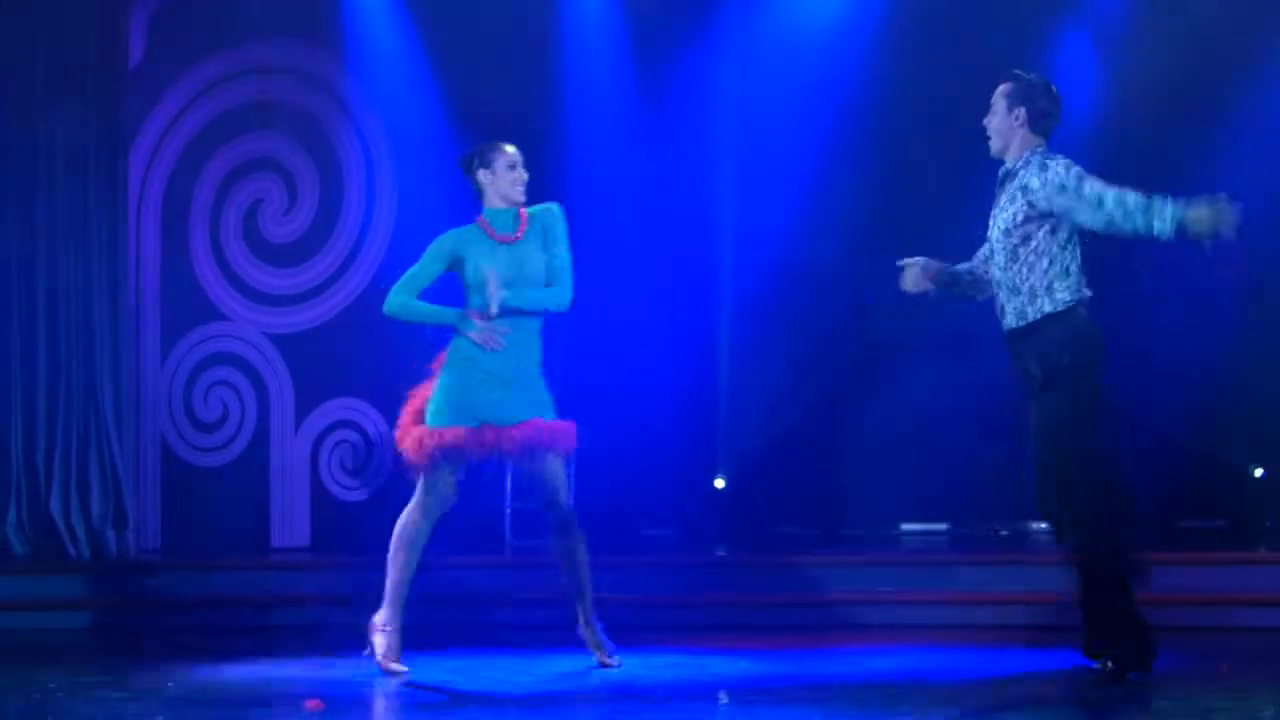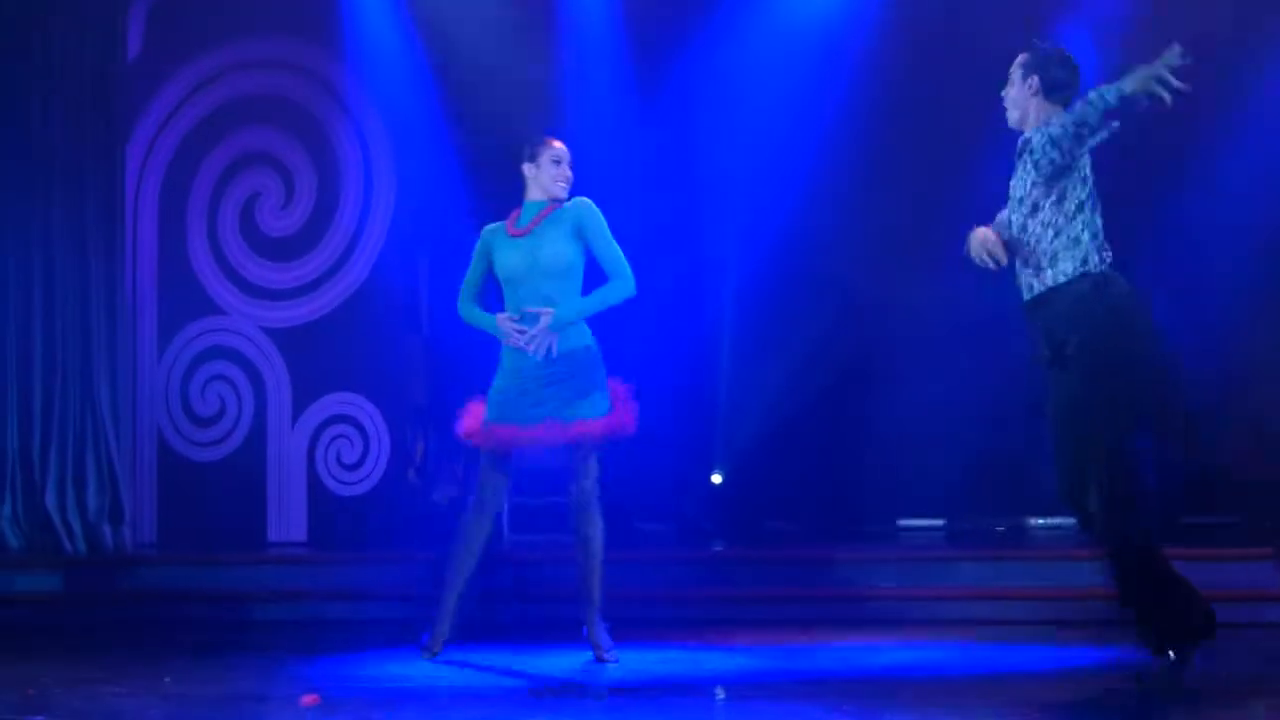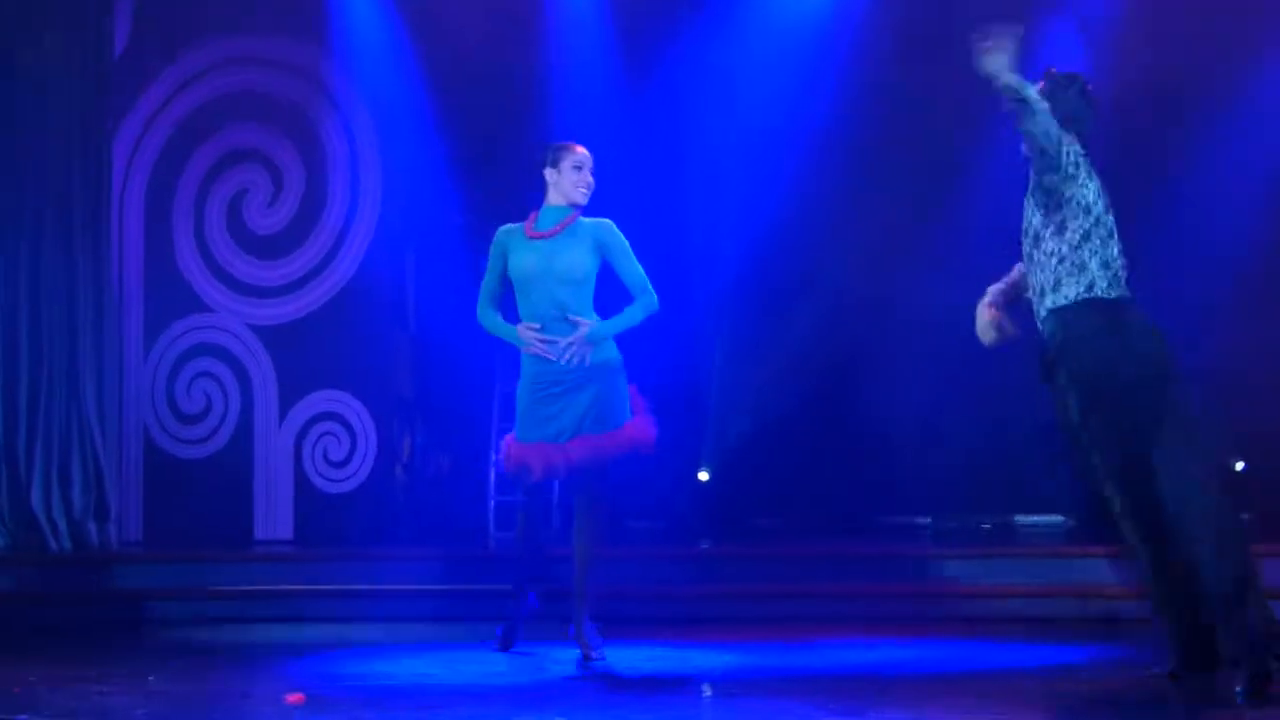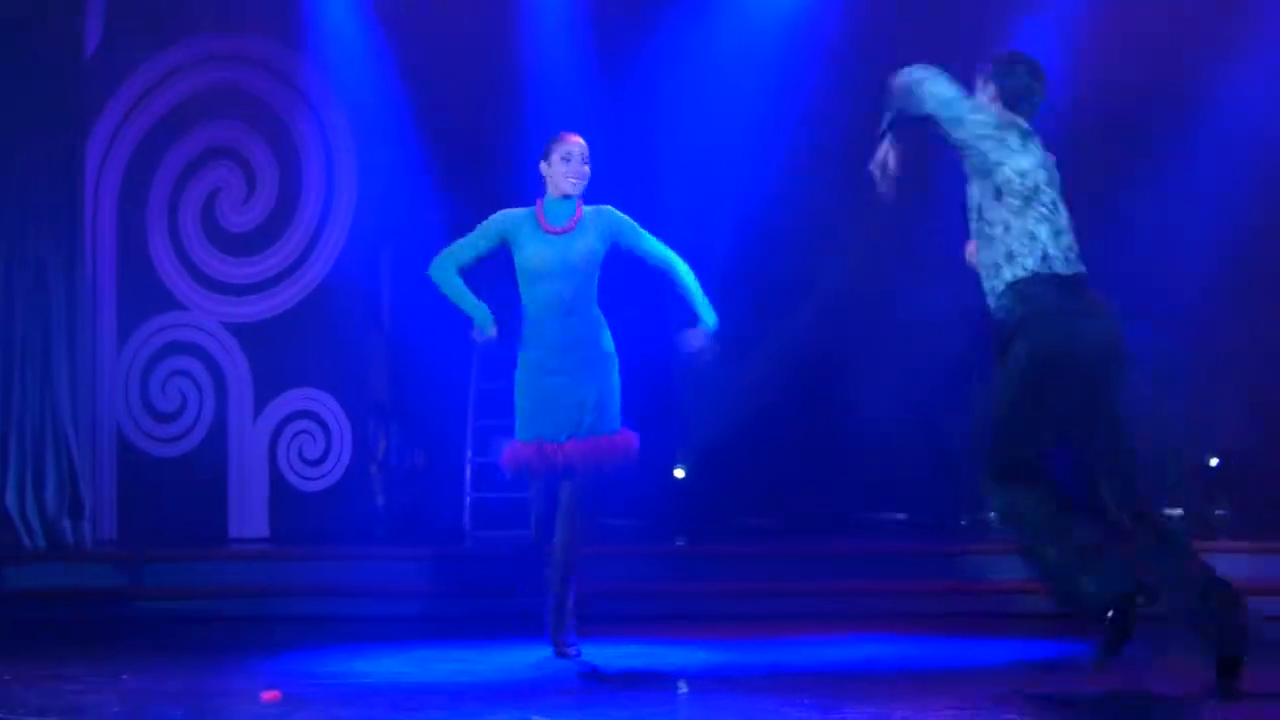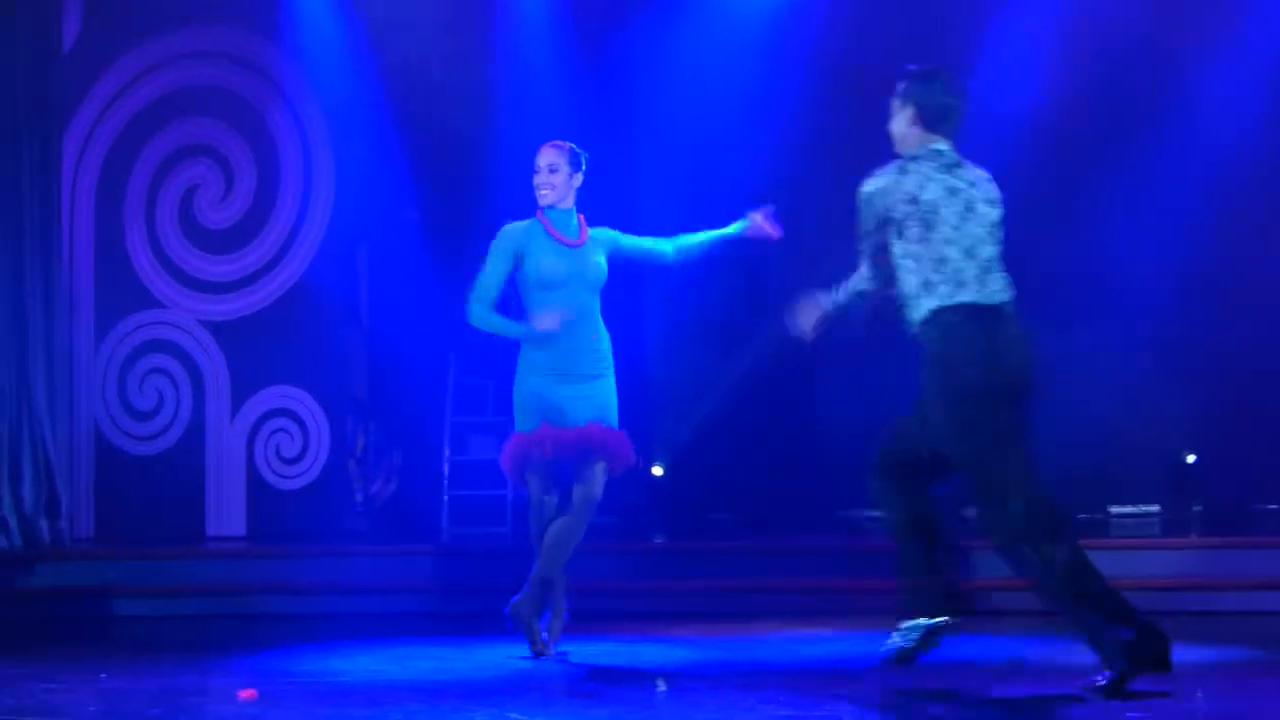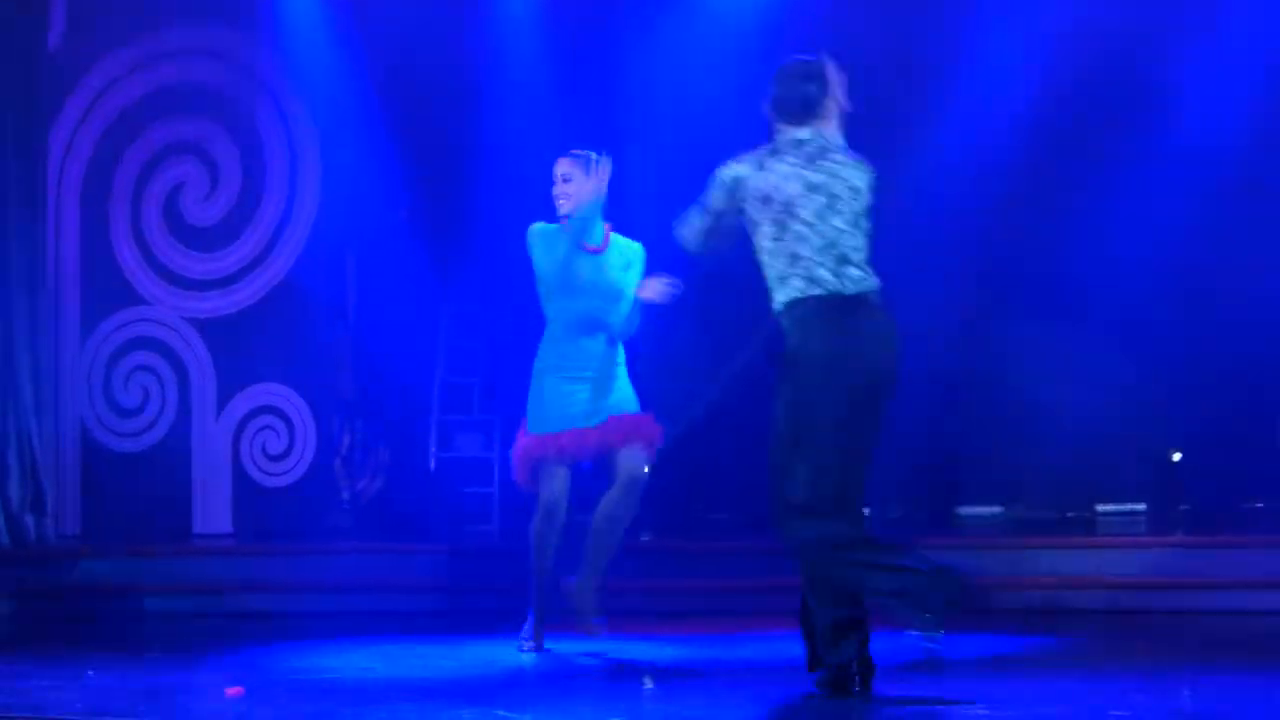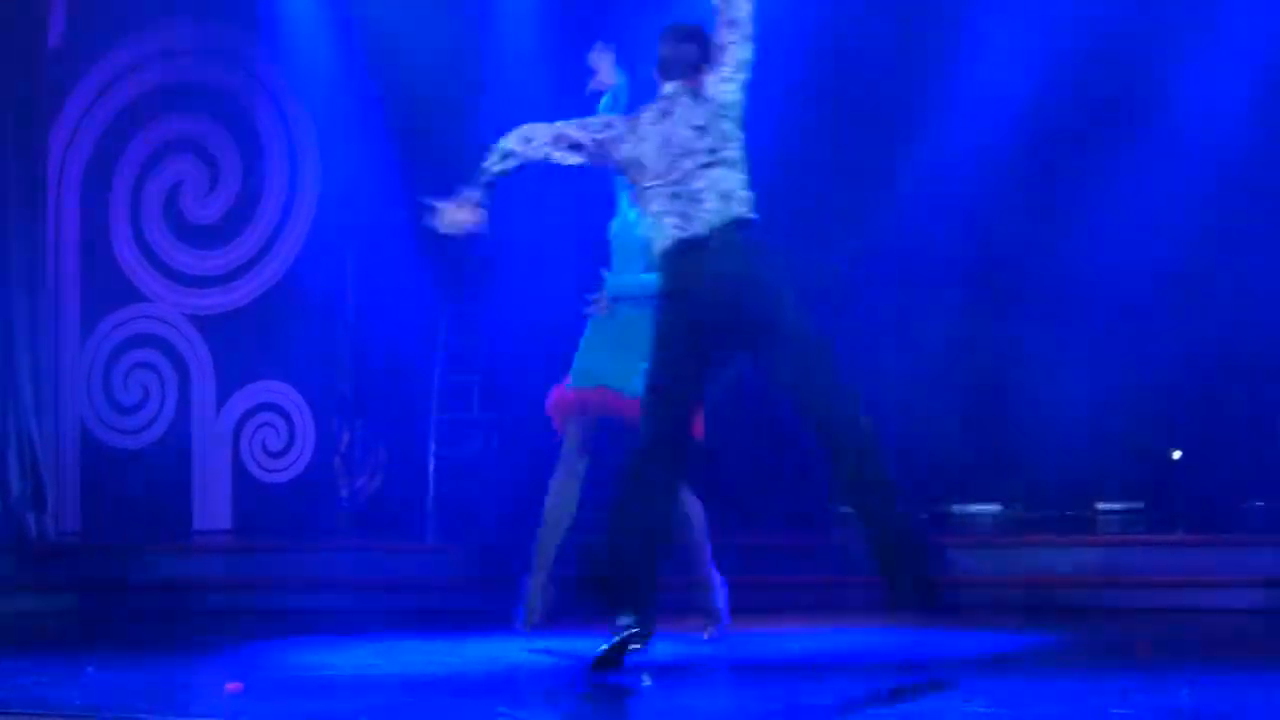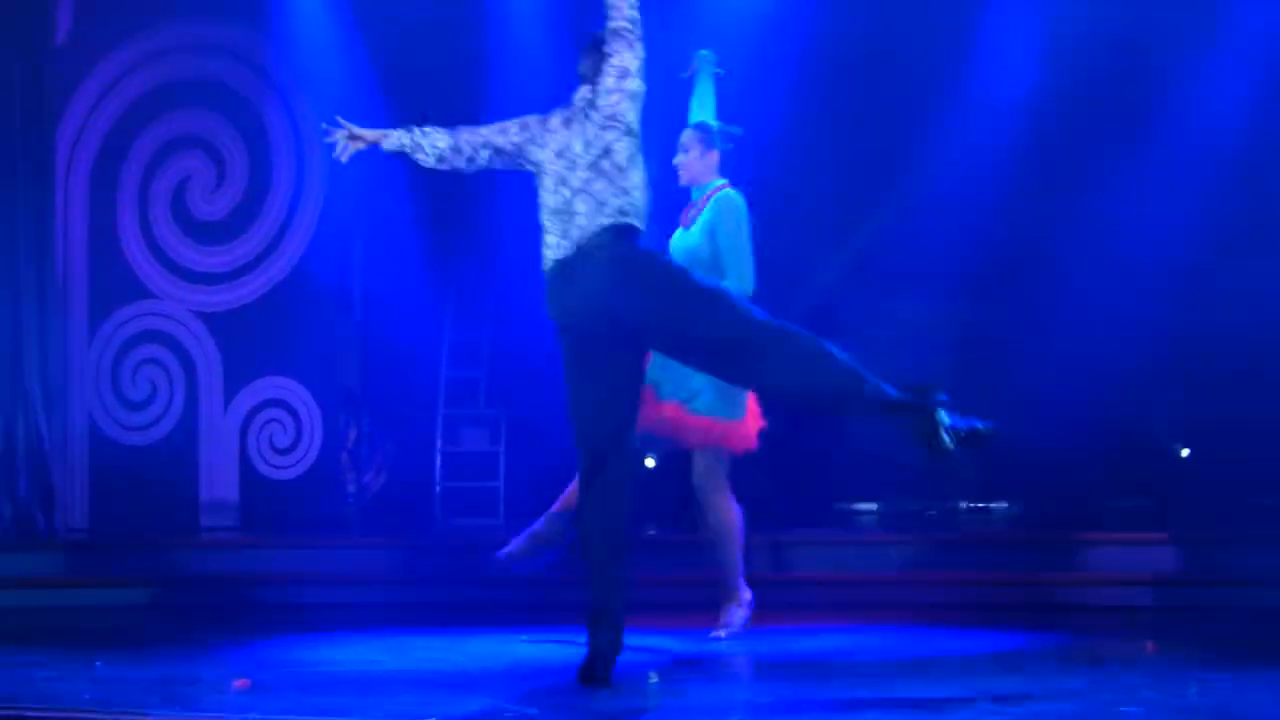
dt=0.2s
person 1, frame 1
left shoulder: (1042, 175)
right shoulder: (1014, 190)
left elbow: (1109, 204)
right elbow: (986, 275)
left wrist: (1182, 214)
right wrist: (937, 272)
left hip: (1064, 351)
right hip: (1047, 356)
left knee: (1075, 494)
right knee: (1077, 487)
left ankle: (1119, 643)
person 1, frame 2
left shoulder: (1048, 143)
right shoulder: (1035, 161)
left elbow: (1076, 121)
right elbow: (1014, 232)
left wrist: (1129, 88)
right wrist: (985, 234)
left hip: (1088, 323)
right hip: (1089, 322)
left knee: (1094, 479)
left ankle: (1175, 621)
person 1, frame 3
left shoulder: (1058, 159)
right shoulder: (1060, 184)
left elbow: (1038, 125)
right elbow: (1036, 271)
left wrist: (1010, 81)
right wrist: (993, 297)
left hip: (1096, 348)
right hip: (1119, 344)
left knee: (1140, 506)
right knee: (1186, 493)
left ankle: (1200, 650)
person 1, frame 4
left shoulder: (990, 139)
right shoulder: (1031, 154)
left elbow: (925, 87)
left wrist: (890, 131)
left hip: (1046, 330)
right hip: (1083, 323)
left knee: (1010, 477)
right knee: (1118, 485)
left ankle: (1110, 591)
right ankle: (1215, 621)
person 1, frame 5
left shoulder: (884, 187)
right shoulder: (980, 183)
left elbow: (878, 274)
left wrist: (826, 303)
left hip: (962, 354)
right hip: (1000, 347)
left knee: (1015, 510)
right knee: (896, 467)
left ankle: (1129, 640)
right ankle: (929, 603)
person 1, frame 6
left shoulder: (744, 173)
right shoulder: (855, 169)
left elbow: (693, 236)
right wrist: (835, 120)
left hip: (819, 342)
right hip: (870, 332)
left knee: (812, 506)
right knee: (830, 498)
right ankle: (840, 656)
person 1, frame 7
left shoulder: (625, 131)
right shoulder: (718, 101)
left elbow: (530, 140)
left wrist: (475, 193)
left hip: (689, 291)
right hip: (746, 268)
left knee: (656, 452)
right knee: (832, 416)
left ankle: (630, 611)
right ankle: (910, 573)
person 1, frame 8
left shoulder: (539, 131)
right shoulder: (613, 109)
left elbow: (453, 144)
left wrist: (379, 137)
left hip: (576, 302)
right hip: (622, 273)
left knee: (604, 474)
right knee: (765, 345)
left ankle: (602, 641)
right ankle: (915, 412)
person 2, frame 1
left shoulder: (548, 218)
right shoulder: (458, 241)
left elbow: (560, 297)
right elbow: (396, 302)
left wrist: (505, 300)
right wrist: (463, 318)
left hip: (524, 384)
right hip: (469, 381)
left knee: (561, 497)
right knee: (432, 499)
left ankle: (587, 620)
right ankle: (386, 621)
person 2, frame 2
left shoulder: (581, 214)
right shoulder: (492, 237)
left elbow: (625, 283)
right elbow: (466, 304)
left wrist: (562, 317)
right wrist: (496, 324)
left hip: (577, 368)
right hip: (517, 376)
left knee: (585, 493)
right knee: (487, 494)
left ankle: (593, 617)
right ankle: (447, 610)
person 2, frame 3
left shoulder: (599, 232)
right shoulder: (508, 237)
left elbow: (647, 301)
right elbow: (484, 310)
left wrist: (598, 332)
right wrist: (515, 333)
left hip: (596, 376)
right hip: (539, 381)
left knee: (587, 496)
right knee: (534, 495)
left ankle: (582, 616)
right ankle: (522, 596)
person 2, frame 4
left shoulder: (606, 221)
right shoulder: (512, 223)
left elbow: (670, 263)
right elbow: (442, 266)
left wrist: (706, 317)
right wrist: (479, 314)
left hip: (593, 367)
right hip: (539, 368)
left knee: (575, 493)
right knee: (549, 487)
left ankle: (560, 609)
right ankle: (557, 595)
person 2, frame 5
left shoulder: (601, 240)
right shoulder: (517, 236)
left elbow: (670, 252)
right elbow: (478, 312)
left wrist: (739, 230)
right wrist: (528, 329)
left hip: (594, 379)
right hip: (541, 380)
left knee: (588, 496)
right knee: (543, 500)
left ankle: (530, 600)
right ankle: (555, 600)
person 2, frame 6
left shoulder: (629, 251)
right shoulder: (542, 236)
left elbow: (623, 325)
right elbow: (562, 278)
right wrist: (585, 211)
left hip: (610, 383)
right hip: (557, 383)
left knee: (634, 472)
right knee: (552, 500)
left ankle: (587, 583)
right ankle: (538, 608)
person 2, frame 7
right shoulder: (629, 191)
right elbow: (599, 124)
left wrist: (618, 289)
right wrist: (613, 87)
left hip: (656, 350)
right hip: (606, 342)
right knee: (574, 454)
left ankle: (710, 581)
right ankle: (539, 582)
person 2, frame 8
left shoulder: (728, 203)
right shoulder: (698, 203)
left elbow: (741, 285)
right elbow: (702, 121)
right wrist: (703, 76)
right hip: (676, 352)
left knee: (708, 480)
left ankle: (736, 596)
right ankle: (553, 524)
